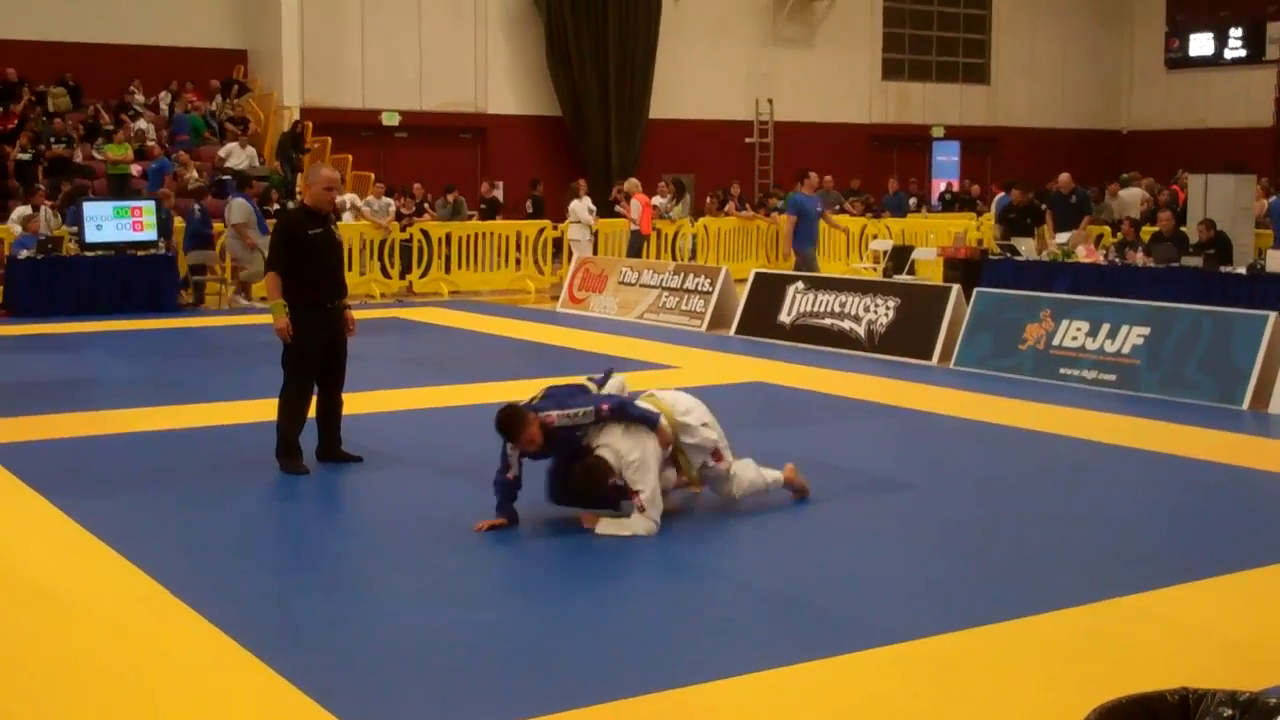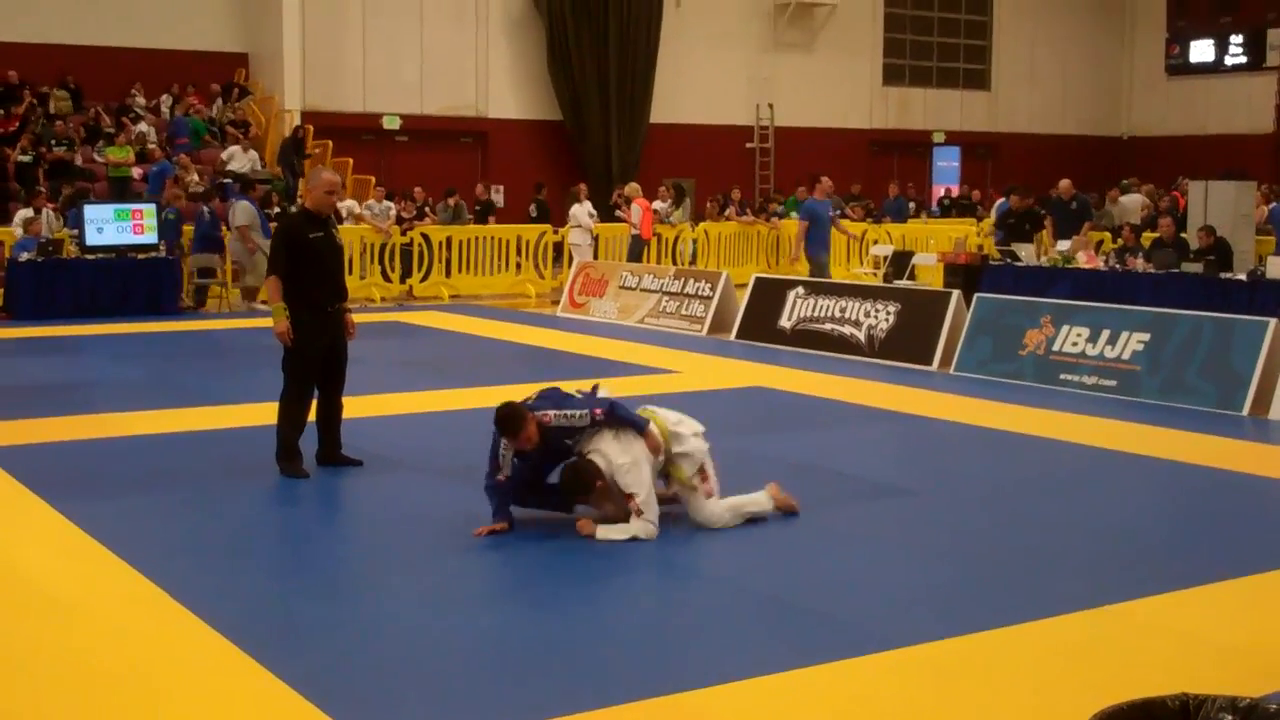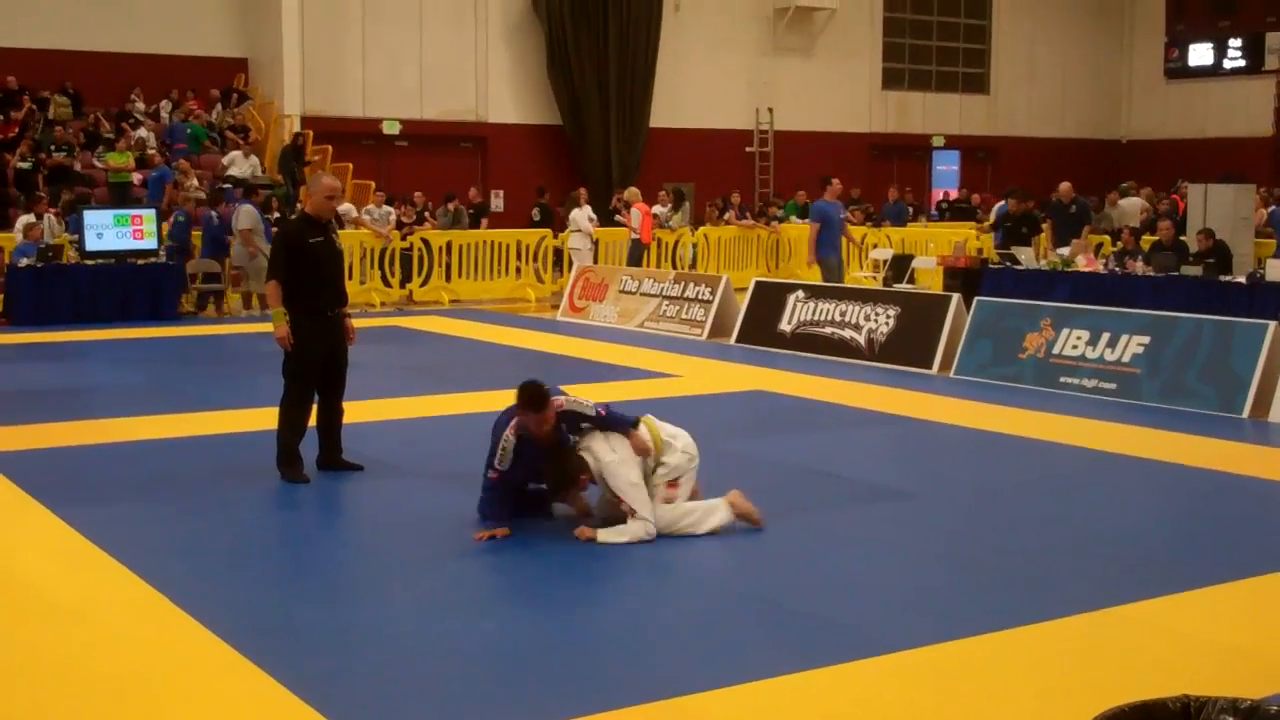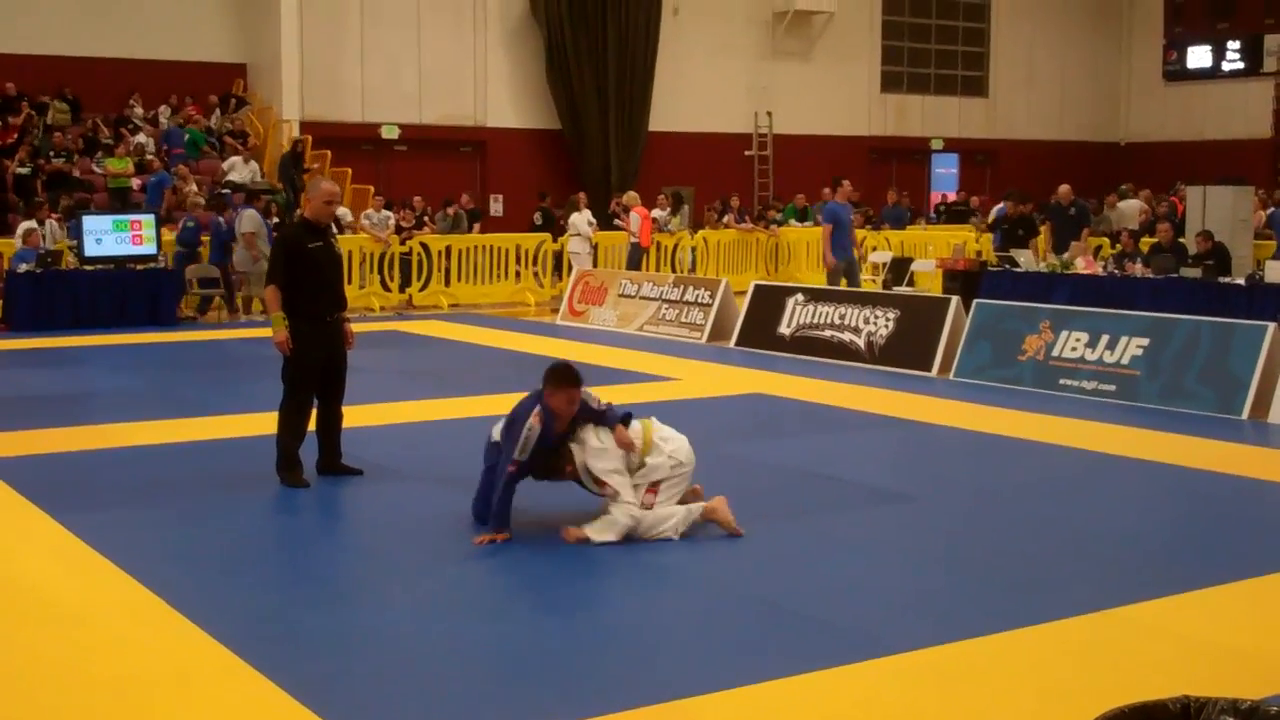
dt=0.1s
person 1, frame 1
left shoulder: (330, 222)
right shoulder: (290, 223)
right elbow: (273, 271)
left wrist: (344, 306)
right wrist: (279, 311)
left hip: (332, 315)
right hip: (303, 317)
left knee: (332, 385)
right knee: (298, 387)
left ankle: (330, 447)
right ankle: (288, 453)
person 1, frame 2
left shoulder: (330, 226)
right shoulder: (291, 227)
right elbow: (274, 275)
left wrist: (344, 310)
right wrist: (279, 315)
left hip: (332, 319)
right hip: (303, 321)
left knee: (332, 389)
right knee: (298, 391)
left ankle: (330, 451)
right ankle: (288, 456)
person 1, frame 3
left shoulder: (330, 231)
right shoulder: (291, 232)
right elbow: (273, 280)
left wrist: (344, 315)
right wrist: (279, 319)
left hip: (332, 324)
right hip: (303, 325)
left knee: (333, 394)
right knee: (298, 395)
left ankle: (330, 455)
right ankle: (288, 461)
person 1, frame 4
left shoulder: (329, 236)
right shoulder: (290, 237)
right elbow: (273, 285)
left wrist: (343, 319)
right wrist: (278, 324)
left hip: (331, 328)
right hip: (303, 330)
left knee: (332, 398)
right knee: (297, 400)
left ankle: (330, 460)
right ankle: (288, 466)
person 2, frame 1
left shoulder: (636, 463)
right shoulder: (597, 443)
left elbow: (647, 524)
left wrist: (598, 523)
left hip: (688, 423)
left knee: (729, 483)
left ankle: (786, 477)
right ankle: (685, 477)
person 2, frame 2
left shoulder: (627, 467)
right shoulder: (588, 452)
left elbow: (646, 528)
left wrist: (596, 530)
left hip: (681, 437)
left knee: (709, 515)
left ankle: (770, 497)
right ankle: (679, 489)
person 2, frame 3
left shoulder: (615, 470)
right shoulder: (579, 450)
left elbow: (645, 529)
left wrist: (597, 534)
left hip: (676, 451)
right hip: (660, 439)
left knee: (661, 521)
left ankle: (728, 505)
right ankle: (685, 494)
person 2, frame 4
left shoulder: (598, 462)
right shoulder: (571, 443)
left elbow: (629, 516)
left wrist: (585, 532)
left hip: (670, 456)
right hip: (659, 442)
left knee: (637, 522)
left ankle: (707, 509)
right ankle: (686, 496)
person 3, frame 1
left shoulder: (558, 415)
right shoulder: (513, 446)
left elbow: (614, 405)
right elbow: (507, 479)
left wrist: (657, 427)
right wrist: (504, 513)
right knee: (561, 491)
person 3, frame 2
left shoulder: (553, 416)
right shoulder: (506, 442)
left elbow: (607, 410)
right elbow: (498, 482)
left wrist: (646, 431)
right wrist: (501, 518)
right hip: (553, 443)
right knee: (520, 493)
person 3, frame 3
left shoulder: (563, 405)
right shoulder: (508, 435)
left elbow: (603, 415)
right elbow: (495, 480)
left wrist: (632, 432)
right wrist: (498, 523)
left hip: (557, 448)
right hip: (523, 457)
right knee: (488, 513)
person 3, frame 4
left shoulder: (576, 397)
right shoulder: (530, 423)
left elbow: (602, 411)
right elbow: (508, 476)
left wrist: (618, 428)
right wrist: (498, 526)
right hip: (506, 447)
right knee: (483, 513)
